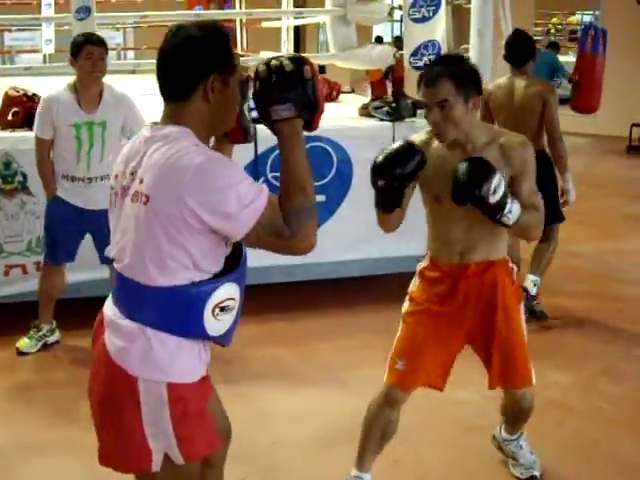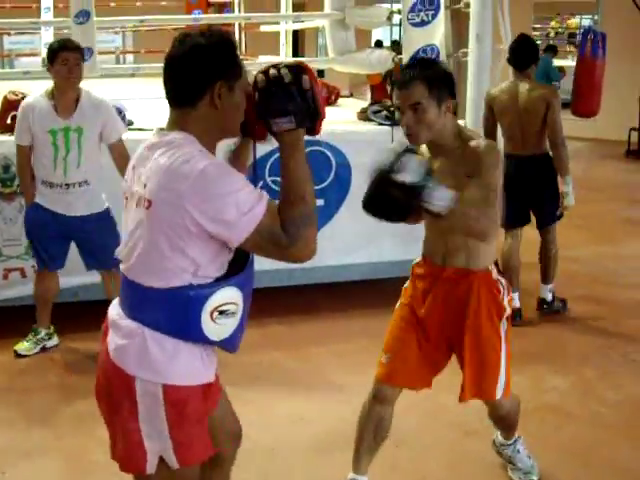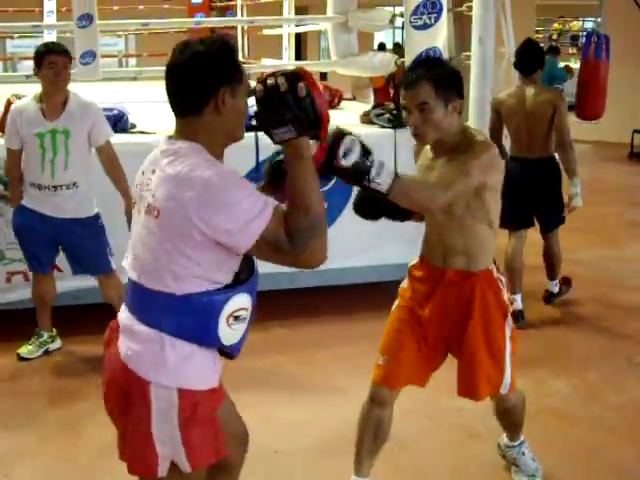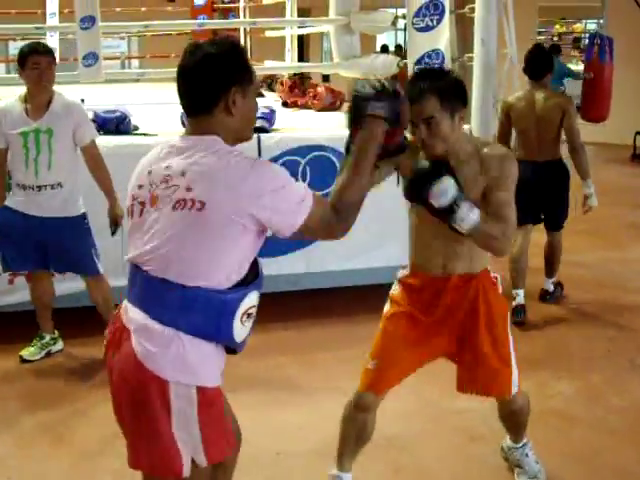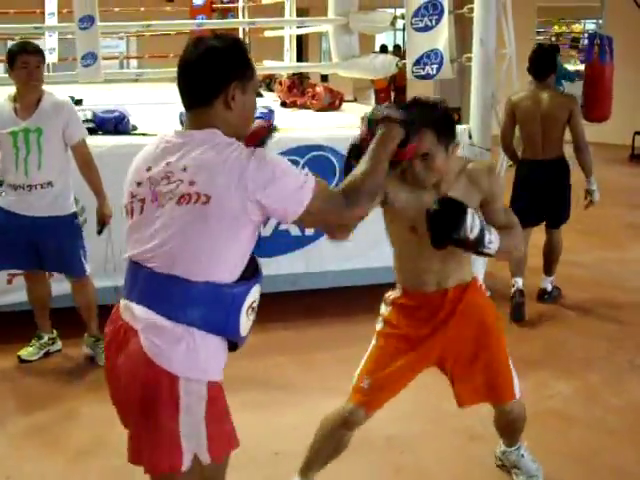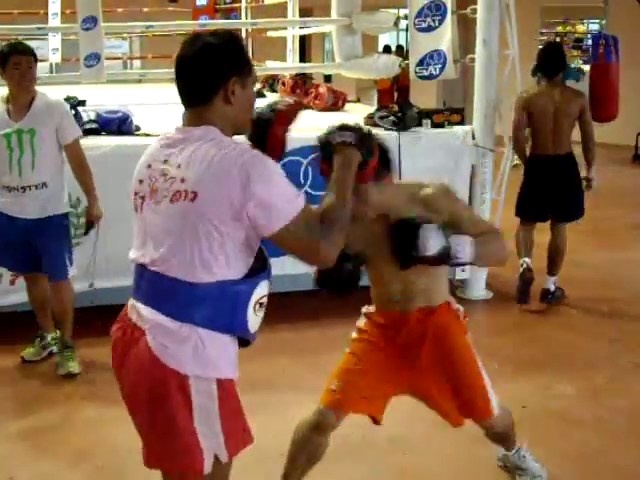
dt=0.1s
person 1, frame 1
left shoulder: (145, 147)
right shoulder: (198, 167)
right elbow: (298, 236)
left wrist: (226, 139)
right wrist: (289, 126)
left hip: (157, 348)
right hip: (154, 363)
left knee: (214, 440)
person 1, frame 2
left shoulder: (156, 153)
right shoulder: (201, 173)
right elbow: (299, 244)
left wrist: (248, 144)
right wrist: (291, 133)
left hip: (166, 352)
right hip: (154, 366)
left knee: (223, 441)
person 1, frame 3
left shoulder: (166, 161)
right shoulder: (208, 183)
right elbow: (308, 250)
right wrist: (295, 141)
left hip: (170, 356)
right hip: (165, 370)
left knee: (231, 444)
person 1, frame 4
left shoulder: (158, 159)
right shoulder: (246, 177)
right elbow: (335, 219)
right wrist: (372, 129)
left hip: (140, 338)
right hip: (170, 364)
person 1, frame 5
left shoulder: (150, 156)
right shoulder: (249, 170)
right elbow: (345, 209)
right wrist: (389, 135)
left hip: (137, 334)
right hip: (178, 359)
person 1, frame 6
left shoulder: (155, 154)
right shoulder: (244, 166)
right elbow: (323, 248)
right wrist: (346, 159)
left hip: (145, 336)
right hip: (186, 359)
person 2, frame 1
left shoulder: (514, 150)
right shoulder: (421, 149)
left elbow: (534, 229)
right elbow: (389, 223)
left wrist: (497, 201)
right wrist: (388, 187)
left hip: (492, 281)
right hip: (436, 281)
left knee: (520, 390)
right knee: (395, 390)
left ankle: (510, 437)
person 2, frame 2
left shoulder: (480, 154)
right shoulder: (424, 149)
left elbow: (485, 227)
left wrist: (429, 192)
right wrist: (405, 203)
left hip: (476, 287)
right hip: (426, 279)
left knee: (496, 397)
right knee: (383, 389)
left ankle: (508, 441)
person 2, frame 3
left shoulder: (481, 154)
right shoulder: (427, 148)
left elbow: (431, 199)
left wrist: (367, 169)
right wrist: (383, 198)
left hip: (476, 288)
right hip: (424, 281)
left knee: (502, 391)
right knee: (382, 390)
left ankle: (514, 443)
person 2, frame 4
left shoulder: (497, 162)
right shoulder: (409, 152)
left elbow: (503, 241)
left wrist: (452, 204)
left hip: (473, 290)
right hip: (416, 293)
left knee: (508, 392)
right knee: (367, 395)
left ankle: (517, 446)
person 2, frame 5
left shoulder: (481, 176)
right shoulder: (387, 178)
left elbow: (516, 243)
left wrist: (479, 236)
left hip: (464, 303)
right hip: (409, 308)
left knee: (508, 400)
right knee: (356, 410)
person 2, frame 6
left shoulder: (432, 199)
right shoulder: (346, 215)
left elbow: (498, 249)
left wrist: (445, 247)
right wrist: (340, 271)
left hip: (435, 323)
right hip: (381, 324)
left knee: (488, 415)
right knee: (323, 419)
person 3, frame 1
left shoulder: (121, 101)
right shoulder: (53, 102)
right elbow: (43, 153)
right wrist: (53, 196)
left hip: (109, 201)
right hip: (65, 200)
right knee: (54, 264)
right ankle: (44, 327)
person 3, frame 2
left shoulder: (99, 107)
right shoulder: (30, 109)
left elbow: (120, 154)
right elbow: (23, 159)
right wrist: (30, 201)
left hip: (91, 208)
right hip: (46, 208)
left knee: (111, 269)
right knee: (46, 270)
right ankle: (43, 330)
person 3, frame 3
left shoulder: (87, 109)
left elbow: (109, 158)
left wrist: (128, 199)
left hip: (80, 211)
right hip: (35, 211)
left knee: (105, 273)
right knee: (41, 273)
right ankle: (46, 334)
person 3, frame 4
left shoulder: (71, 109)
left elbow: (93, 158)
left wrist: (113, 201)
left hip: (66, 211)
left knee: (92, 273)
right knee: (36, 274)
right ankle: (47, 336)
person 3, frame 5
left shoulder: (61, 108)
left elbow: (83, 157)
left wrist: (102, 200)
left hip: (57, 211)
left knee: (78, 275)
right knee: (33, 274)
left ankle: (95, 336)
right ankle: (46, 336)
person 3, frame 6
left shoulder: (54, 108)
left elbow: (76, 157)
left wrist: (92, 200)
left hip: (50, 211)
left knee: (58, 277)
right knee: (32, 275)
left ankle: (67, 345)
right ankle: (48, 336)
person 4, frame 1
left shoulder: (491, 91)
right shoulder: (544, 89)
right elbow: (555, 137)
right wrist: (567, 179)
right hip: (536, 162)
right knee: (550, 230)
right ankle: (529, 288)
person 4, frame 2
left shoulder: (494, 96)
right shoulder: (548, 94)
left elbow: (489, 138)
right elbow: (557, 141)
right wrist: (566, 183)
left hip: (510, 166)
right hip: (539, 166)
left knee: (512, 235)
right knee: (548, 232)
left ankle: (514, 302)
right ankle: (547, 296)
person 4, frame 3
left shoulder: (500, 100)
right shoulder: (554, 98)
left elbow: (494, 142)
right elbow: (564, 144)
right wrist: (575, 184)
left hip: (515, 169)
right hip: (545, 170)
left knee: (516, 237)
right knee: (550, 235)
left ankle: (516, 305)
right ankle: (554, 287)
person 4, frame 4
left shoulder: (510, 103)
right shoulder: (563, 102)
left elbow: (502, 143)
right elbow: (576, 147)
right wrist: (588, 186)
left hip: (525, 172)
right hip: (554, 172)
left knee: (521, 236)
right knee: (554, 233)
left ankle: (518, 301)
right ankle: (550, 287)
person 4, frame 5
left shoulder: (515, 102)
right shoulder: (568, 102)
left elbow: (505, 143)
right elbow: (580, 145)
right wrist: (590, 182)
left hip: (527, 171)
right hip: (556, 170)
left knee: (521, 233)
right knee: (554, 231)
left ankle: (517, 287)
right ankle: (547, 287)
person 4, frame 6
left shoulder: (527, 99)
right shoulder: (578, 98)
left elbow: (516, 139)
right elbow: (589, 140)
left wrist: (525, 159)
right wrist: (590, 171)
left hip: (537, 166)
right hip: (565, 166)
left knee: (526, 223)
right knee: (559, 229)
left ankle: (525, 266)
right ankle: (550, 286)
